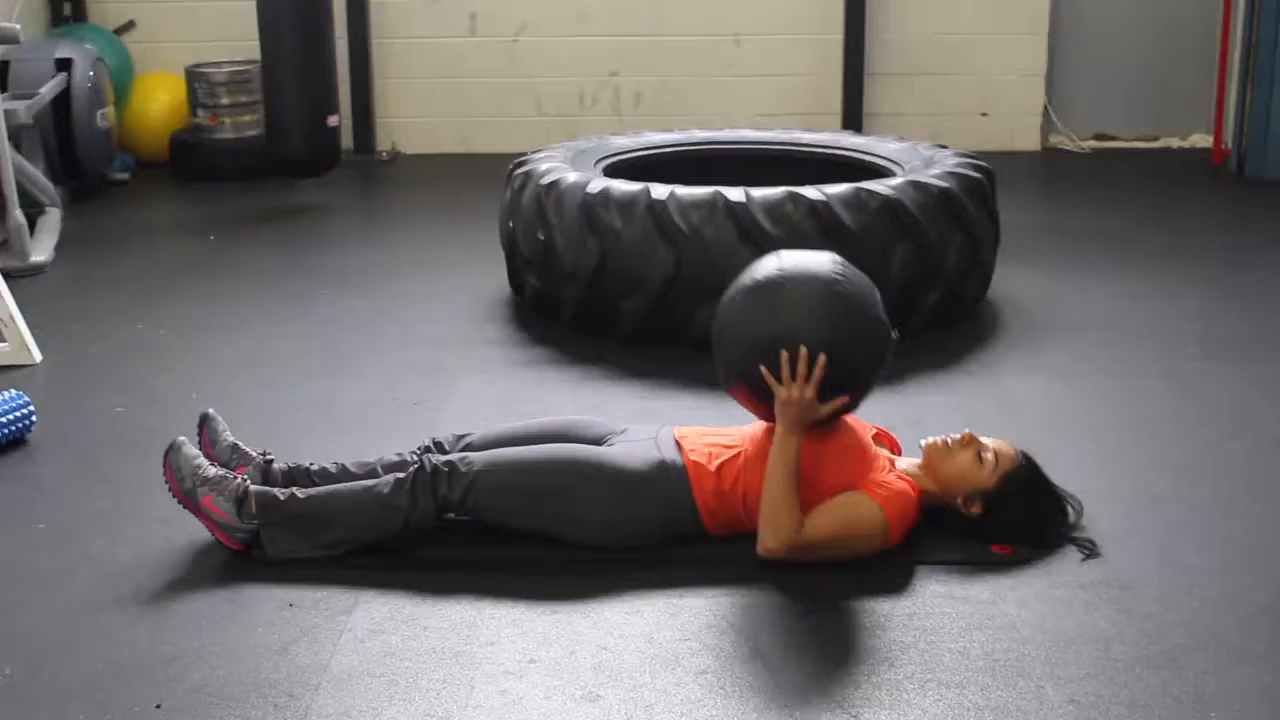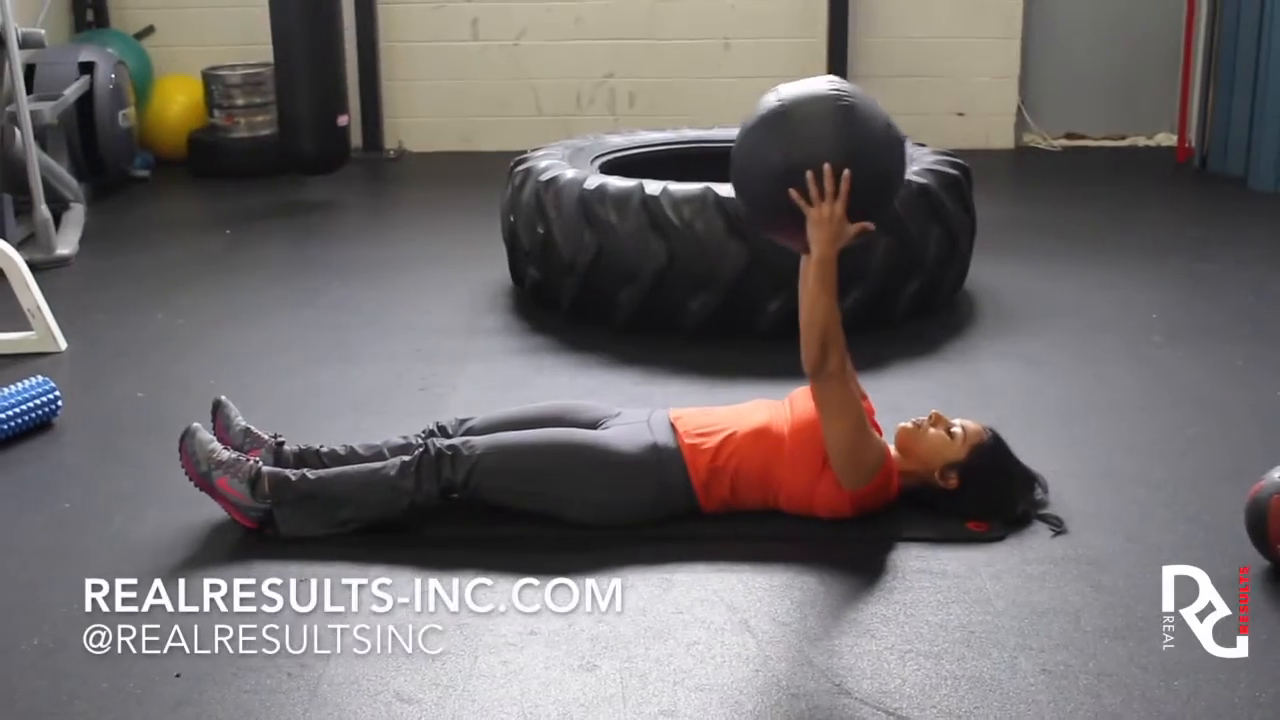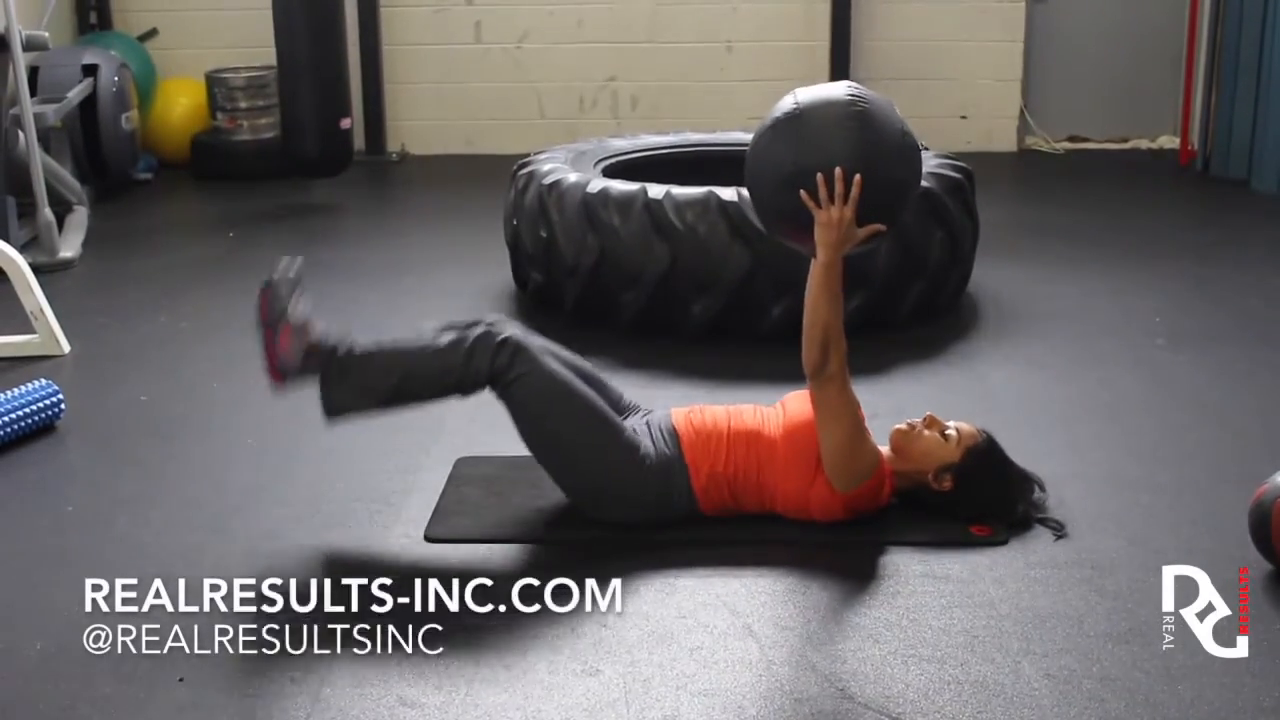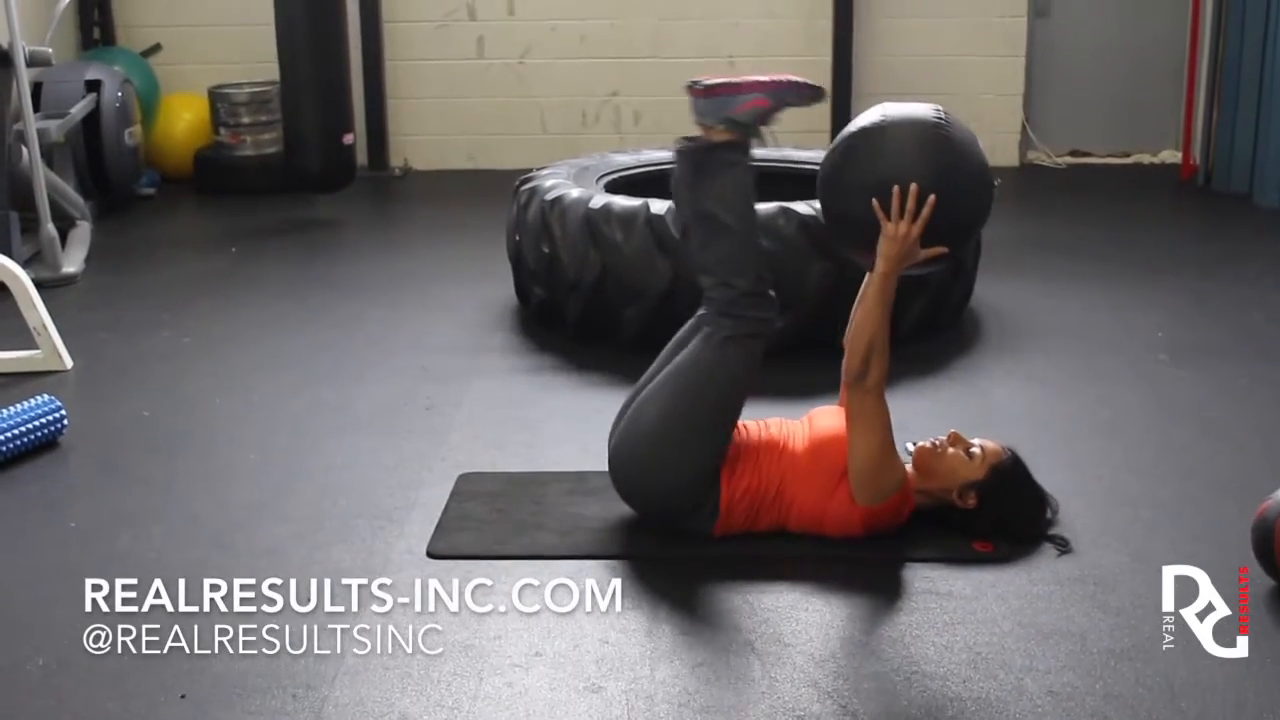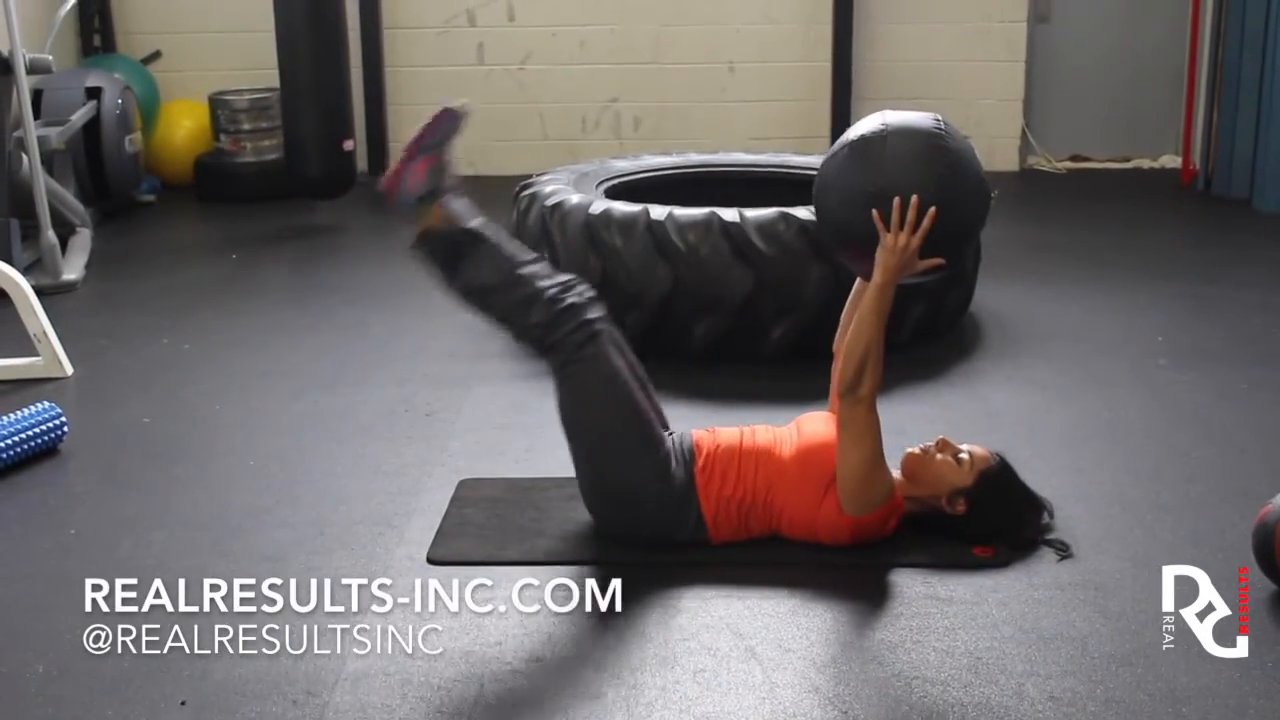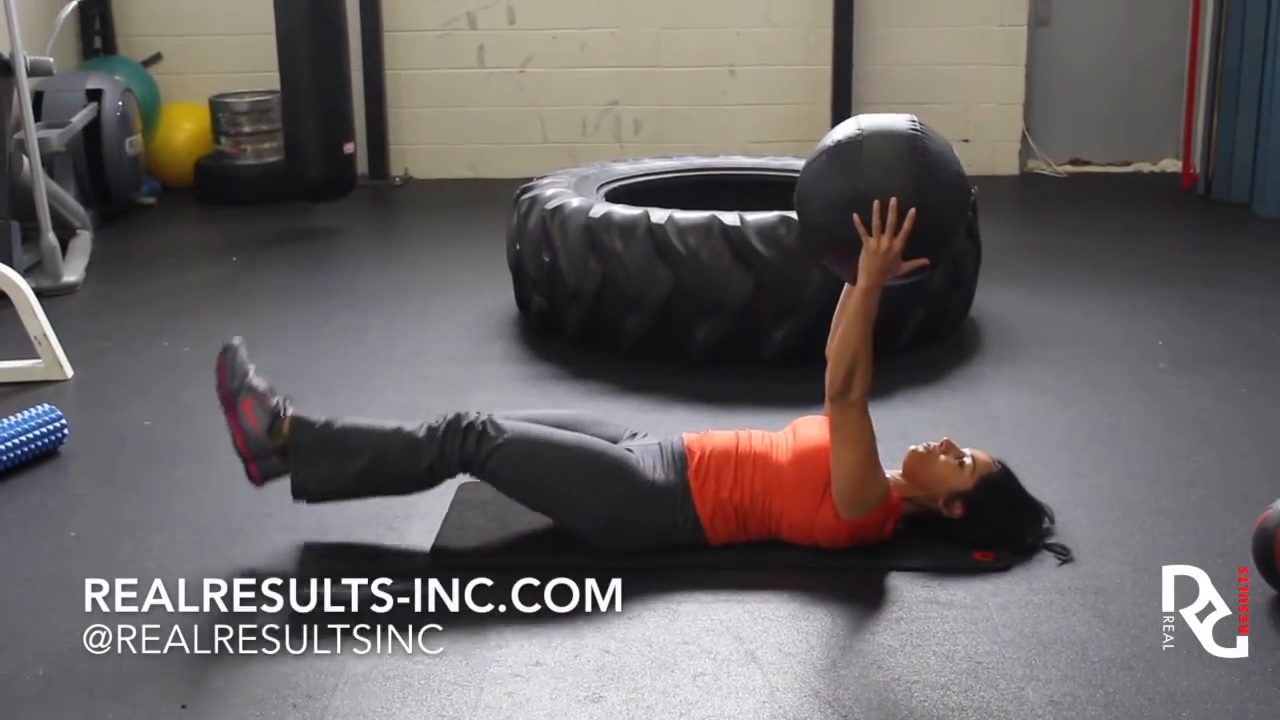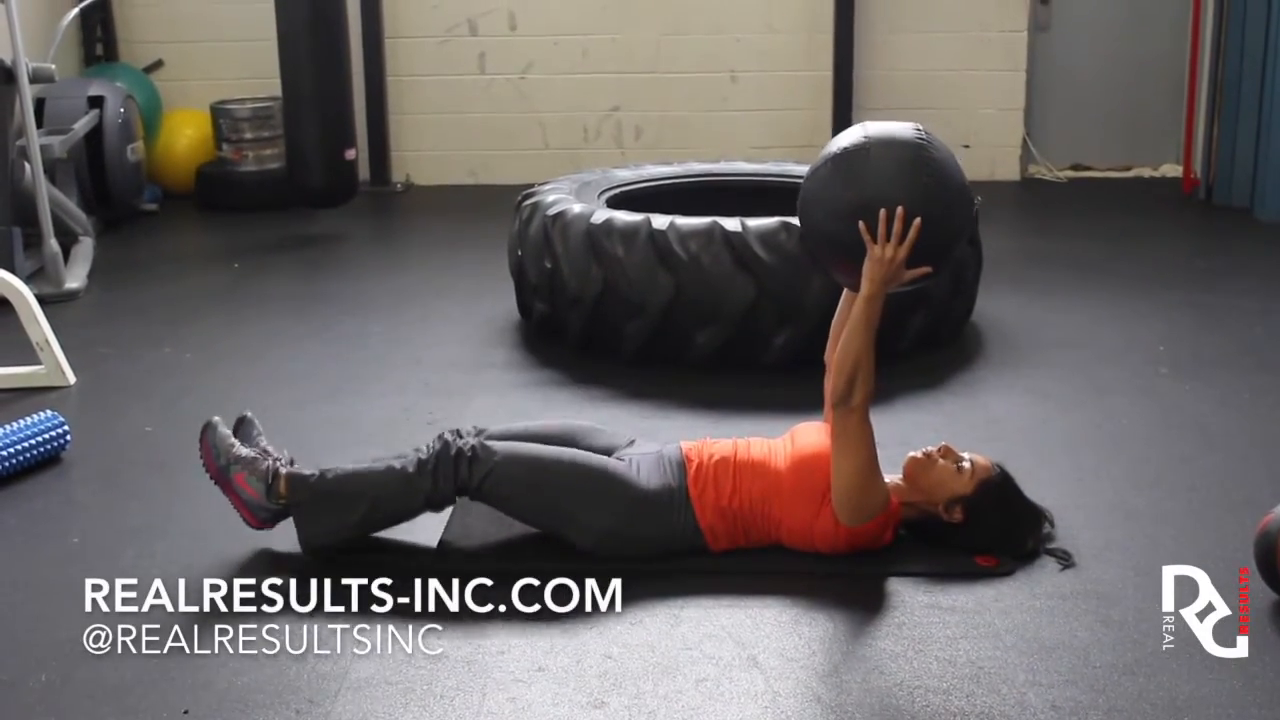
dt=0.7s
person 1, frame 1
left shoulder: (890, 507)
right shoulder: (885, 448)
left elbow: (777, 540)
left wrist: (793, 422)
right wrist: (796, 393)
left hip: (656, 496)
right hip: (661, 449)
left knee: (446, 486)
right knee: (450, 451)
left ankle: (257, 518)
right ankle: (270, 478)
person 1, frame 2
left shoulder: (868, 478)
right shoulder: (863, 432)
left elbow: (820, 361)
right elbow: (825, 359)
left wrist: (824, 249)
right wrist: (813, 241)
left hip: (647, 479)
right hip: (653, 432)
left knee: (448, 469)
right knee: (454, 435)
left ankle: (270, 498)
right ankle: (281, 461)
person 1, frame 3
left shoulder: (862, 482)
right shoulder: (864, 455)
left elbow: (824, 371)
right elbow: (828, 376)
left wrist: (829, 256)
right wrist: (825, 248)
left hip: (641, 481)
right hip: (649, 437)
left knee: (497, 346)
right knee: (505, 338)
left ankle: (317, 357)
right ankle: (330, 362)
person 1, frame 4
left shoulder: (883, 499)
right shoulder: (890, 476)
left elbow: (861, 380)
right elbow: (859, 361)
left wrist: (887, 268)
right wrist: (882, 262)
left hip: (659, 470)
left knee: (742, 313)
right knee: (732, 303)
left ankle: (723, 136)
right ankle: (718, 138)
person 1, frame 5
left shoulder: (872, 509)
right shoulder: (881, 486)
left elbow: (854, 387)
right elbow: (847, 358)
left wrist: (884, 278)
right wrist: (874, 272)
left hip: (657, 498)
right hip: (675, 466)
left knee: (574, 321)
right knee: (575, 321)
left ankle: (434, 213)
right ankle: (441, 217)
person 1, frame 6
left shoulder: (869, 511)
right shoulder: (876, 486)
left elbow: (843, 394)
right elbow: (840, 370)
left wrist: (870, 283)
right wrist: (864, 276)
left hip: (653, 506)
right hip: (661, 462)
left knee: (467, 437)
right knee: (481, 426)
left ankle: (282, 436)
right ankle: (287, 435)
person 1, frame 7
left shoulder: (868, 516)
right shoulder: (874, 487)
left elbow: (849, 401)
right elbow: (837, 371)
left wrist: (875, 288)
right wrist: (859, 276)
left hip: (649, 515)
right hip: (658, 469)
left knee: (461, 457)
right knee: (473, 438)
left ankle: (278, 492)
right ankle: (285, 474)
